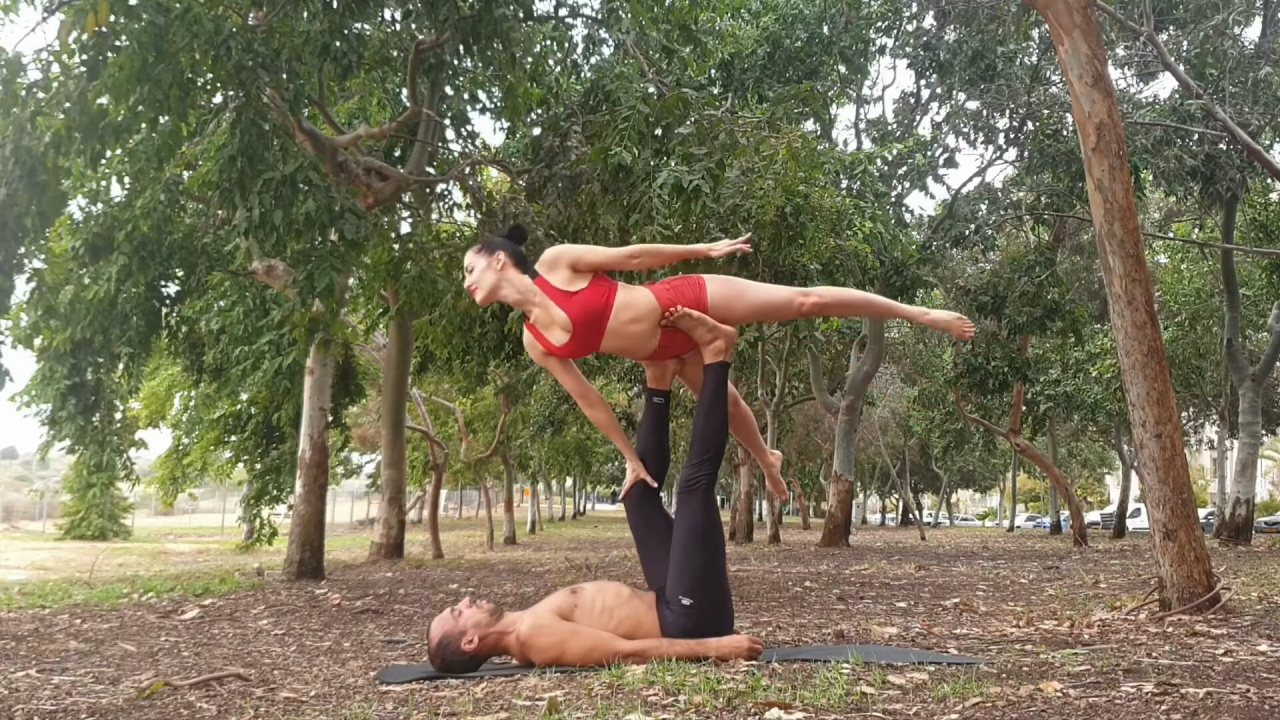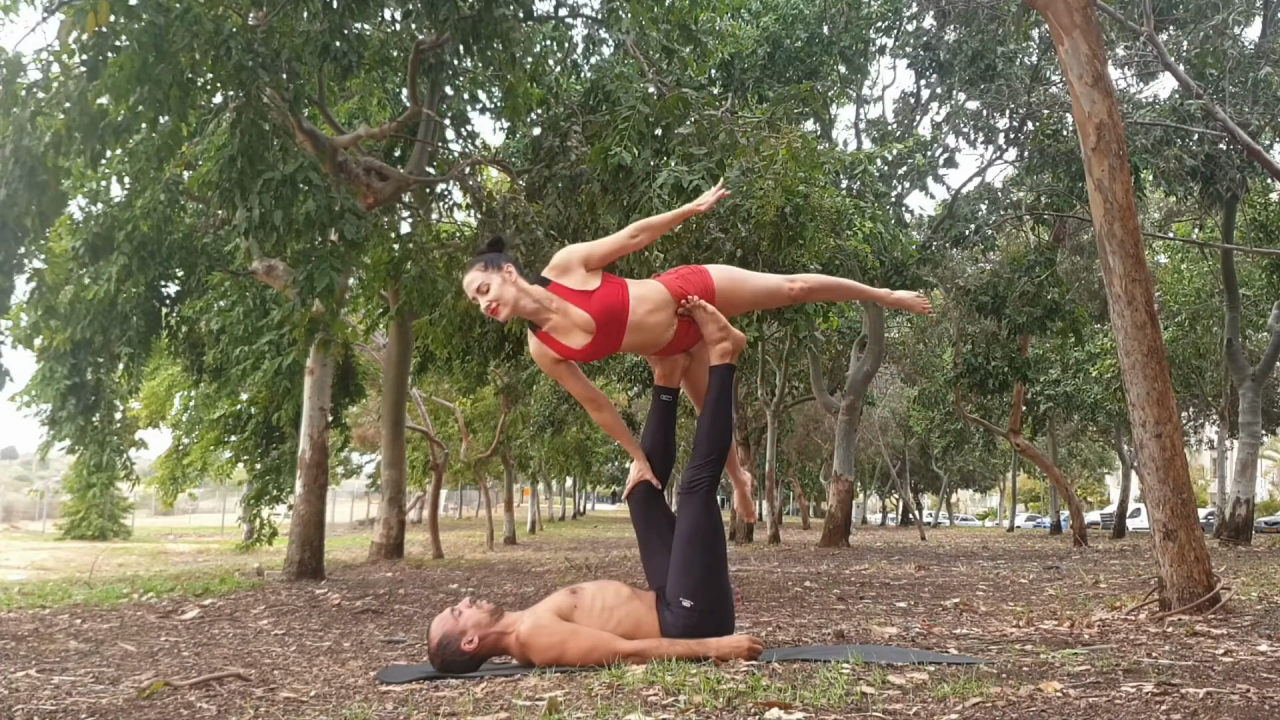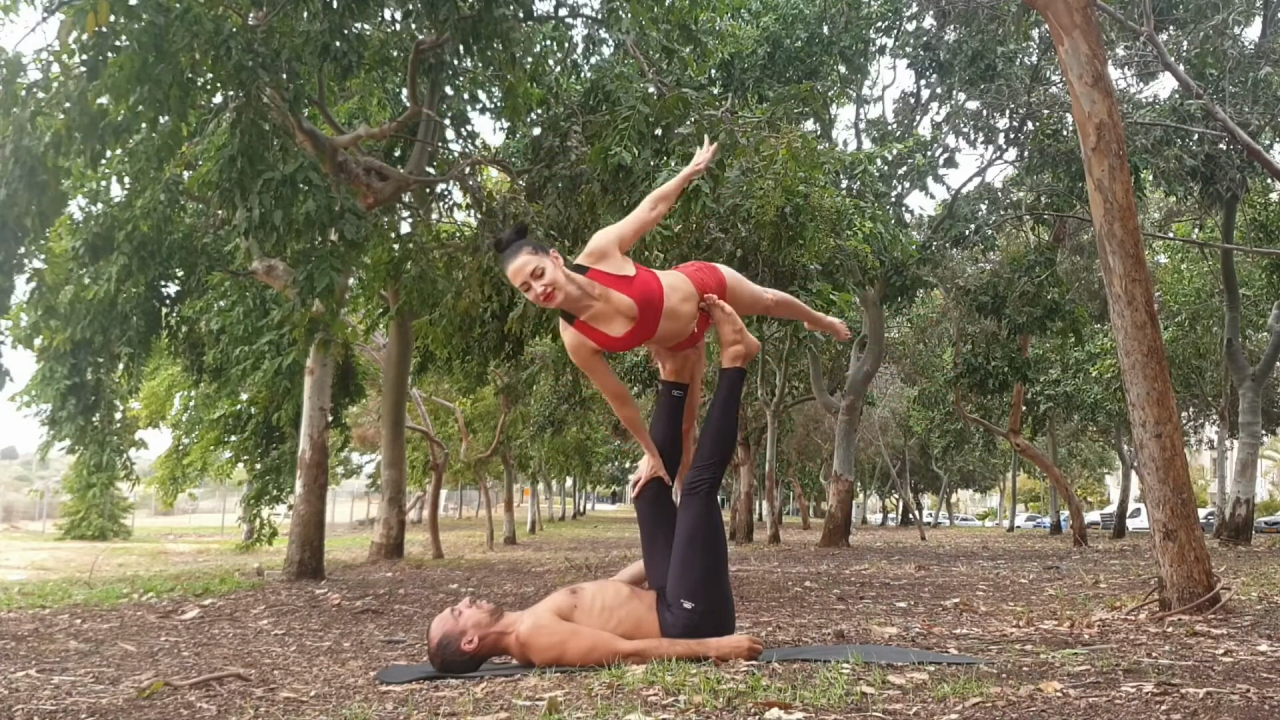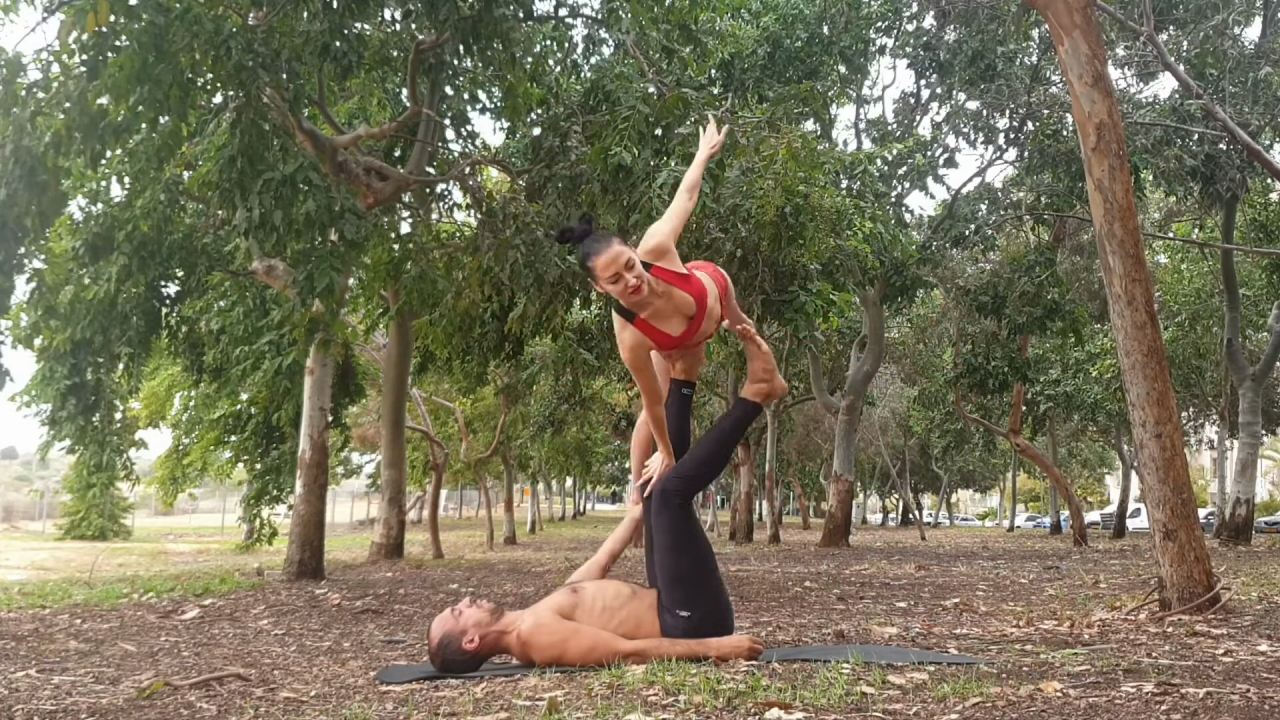
dt=0.4s
person 1, frame 1
left shoulder: (557, 262)
right shoulder: (534, 339)
left elbow: (633, 256)
right elbow: (589, 399)
left wrist: (706, 248)
right wrist: (631, 458)
left hip: (689, 301)
right hip: (671, 348)
left knee: (806, 300)
right knee: (725, 401)
left ankle: (920, 315)
right ankle: (765, 459)
person 1, frame 2
left shoulder: (565, 266)
right shoulder: (541, 349)
left elbow: (633, 235)
right elbow: (596, 404)
left wrist: (695, 207)
right wrist: (639, 458)
left hip: (692, 292)
right hip: (678, 344)
left knee: (795, 288)
right knee: (709, 409)
left ankle: (886, 296)
right ankle: (737, 476)
person 1, frame 3
left shoulder: (599, 251)
right shoulder: (576, 338)
left elbow: (651, 208)
right elbow: (620, 400)
left wrist: (691, 169)
right wrist: (651, 455)
left hip: (704, 286)
left knee: (769, 302)
right knee: (682, 416)
left ankle: (820, 321)
person 1, frame 4
left shoulder: (656, 249)
right shoulder: (630, 337)
left elbow: (685, 196)
right elbow: (653, 402)
left wrist: (705, 153)
right wrist: (664, 451)
left hip: (711, 284)
right hip: (676, 347)
left knee: (733, 314)
right knee: (662, 412)
left ankle: (742, 326)
person 2, frame 1
left shoulder: (529, 625)
right shoulder: (531, 635)
right elbow: (628, 652)
right wrist: (713, 646)
left hip: (674, 610)
right hip: (689, 623)
left knee: (640, 493)
right knee: (695, 483)
left ankle: (658, 382)
right ankle: (714, 356)
person 2, frame 2
left shoulder: (530, 624)
right shoulder: (531, 634)
right elbow: (629, 652)
right wrist: (714, 646)
left hip: (674, 609)
right hip: (690, 622)
left knee: (643, 490)
right knee: (697, 484)
left ankle: (666, 383)
right ankle: (720, 359)
person 2, frame 3
left shoulder: (529, 623)
right shoulder: (531, 635)
left elbow: (607, 591)
right elbow: (628, 653)
right wrist: (715, 647)
left hip: (670, 607)
right hip: (691, 621)
left knee: (651, 485)
right knee: (700, 484)
left ankle: (675, 377)
right ankle: (732, 361)
person 2, frame 4
left shoulder: (533, 621)
right shoulder: (533, 633)
left elbow: (594, 570)
right elbow: (629, 653)
left wrist: (635, 513)
right wrist: (716, 646)
left hip: (681, 613)
right hip: (690, 623)
right knee: (670, 492)
right ankle: (754, 393)
